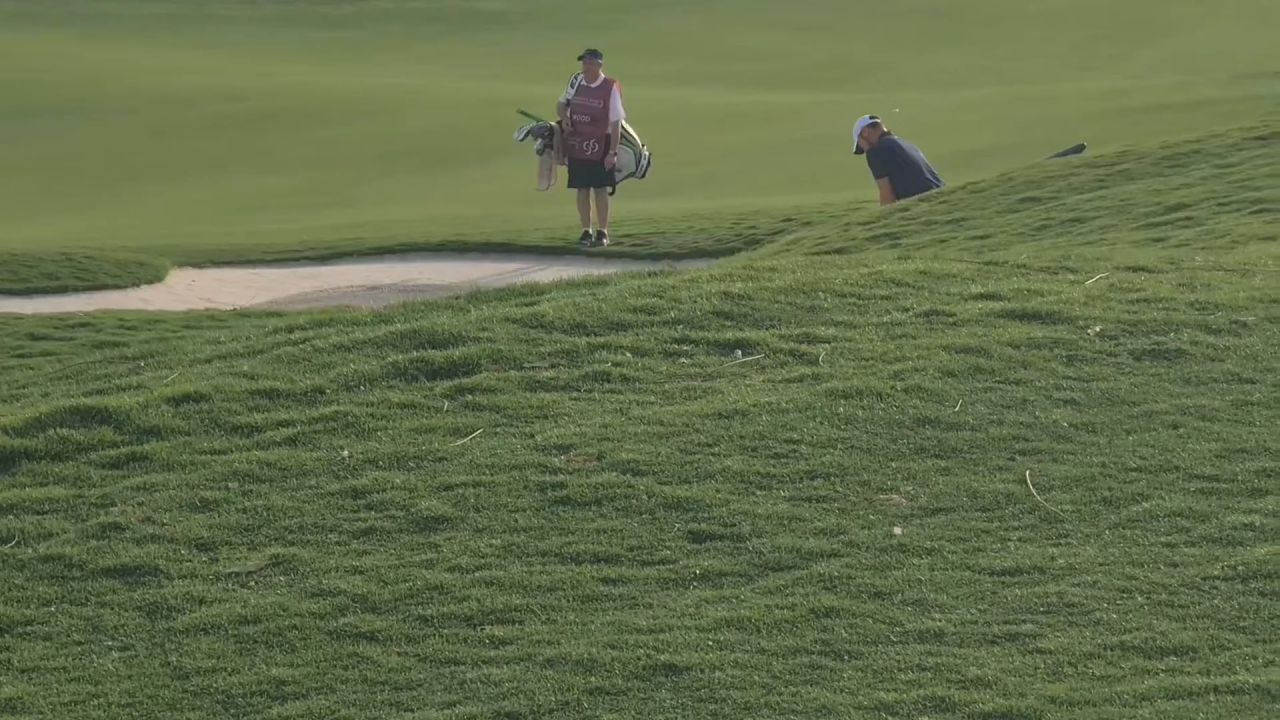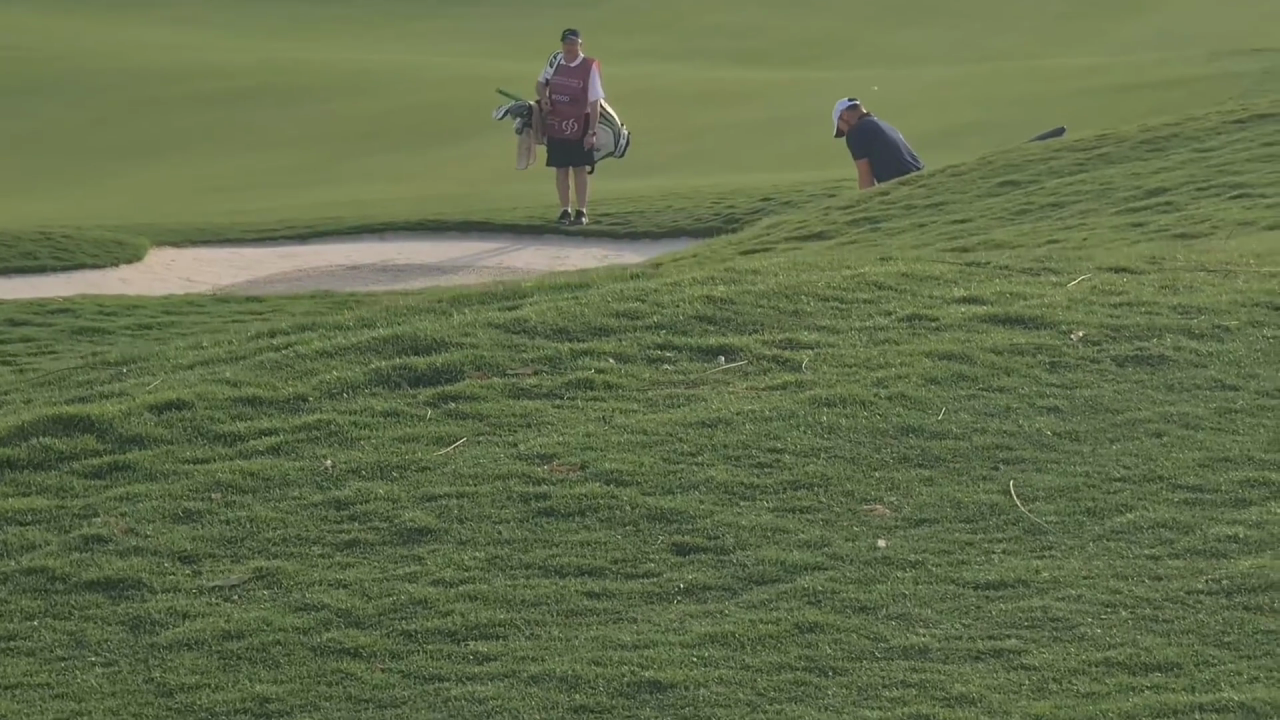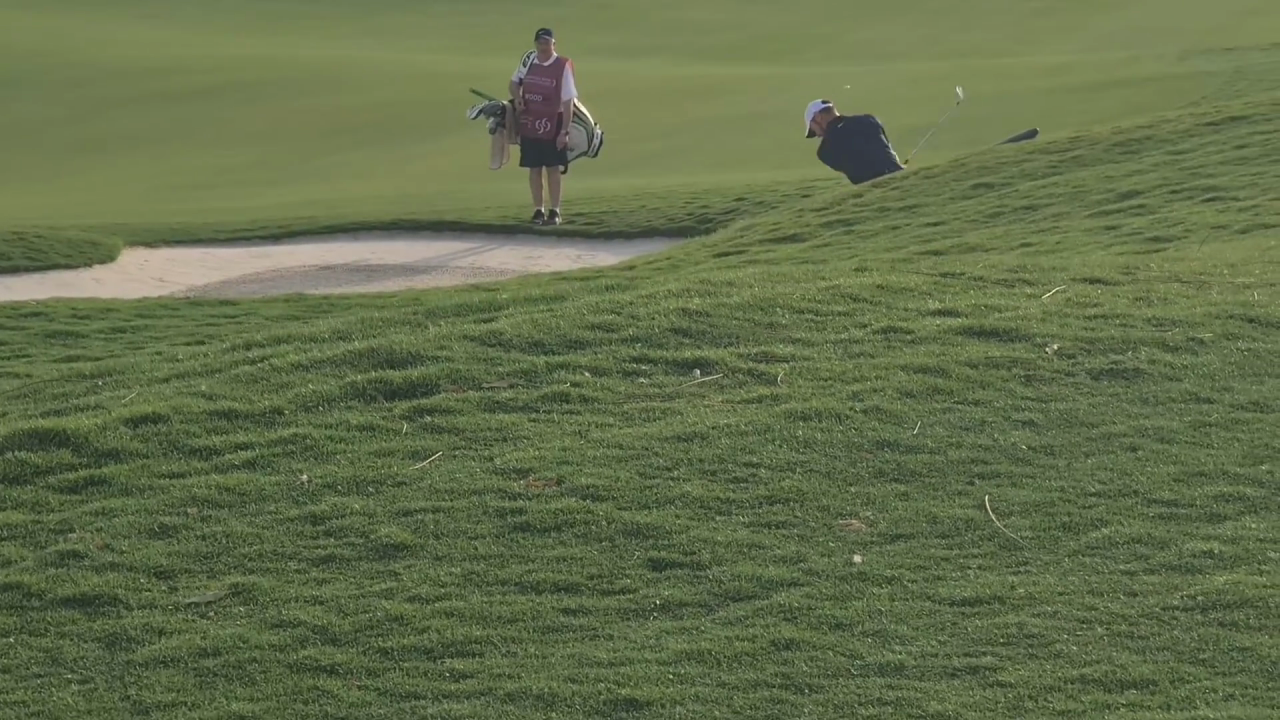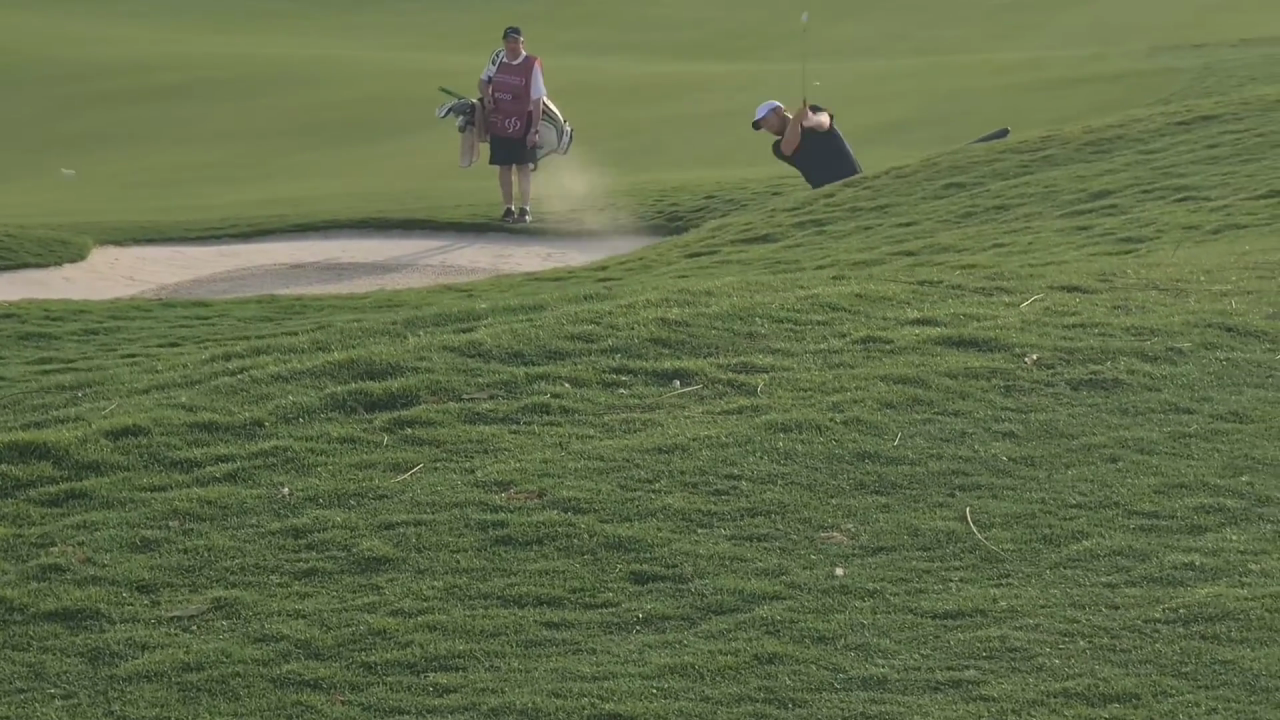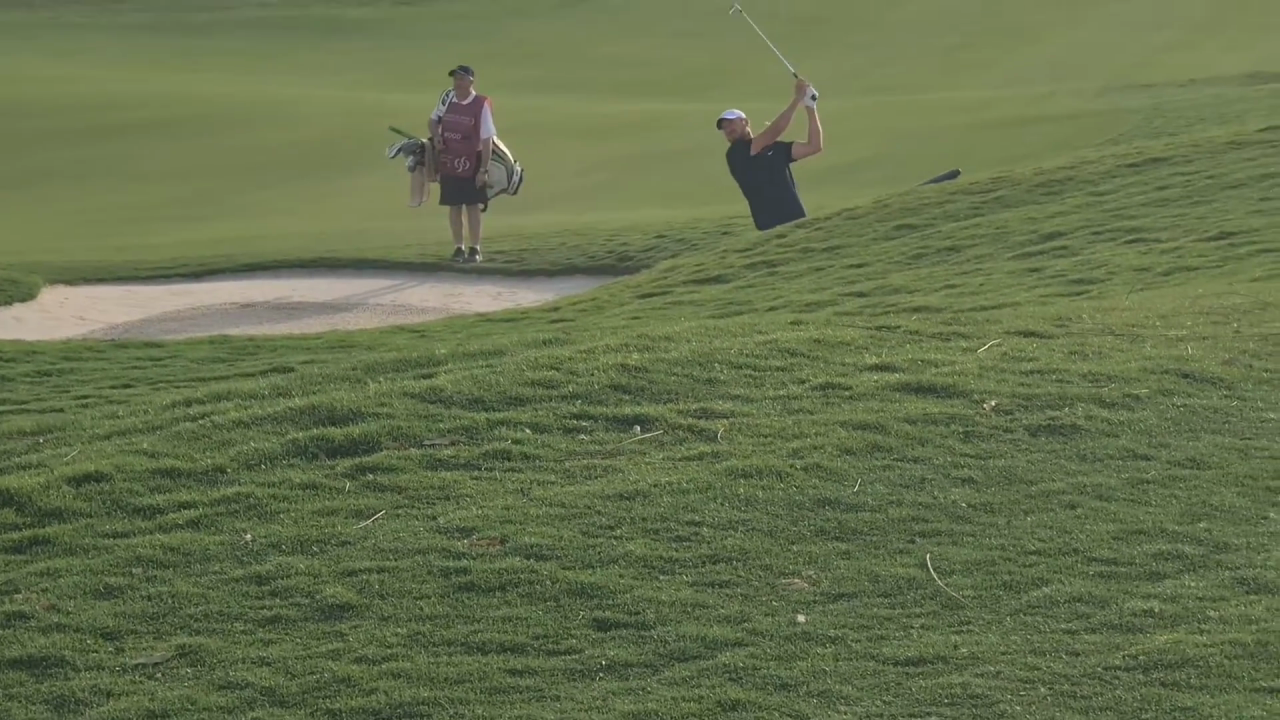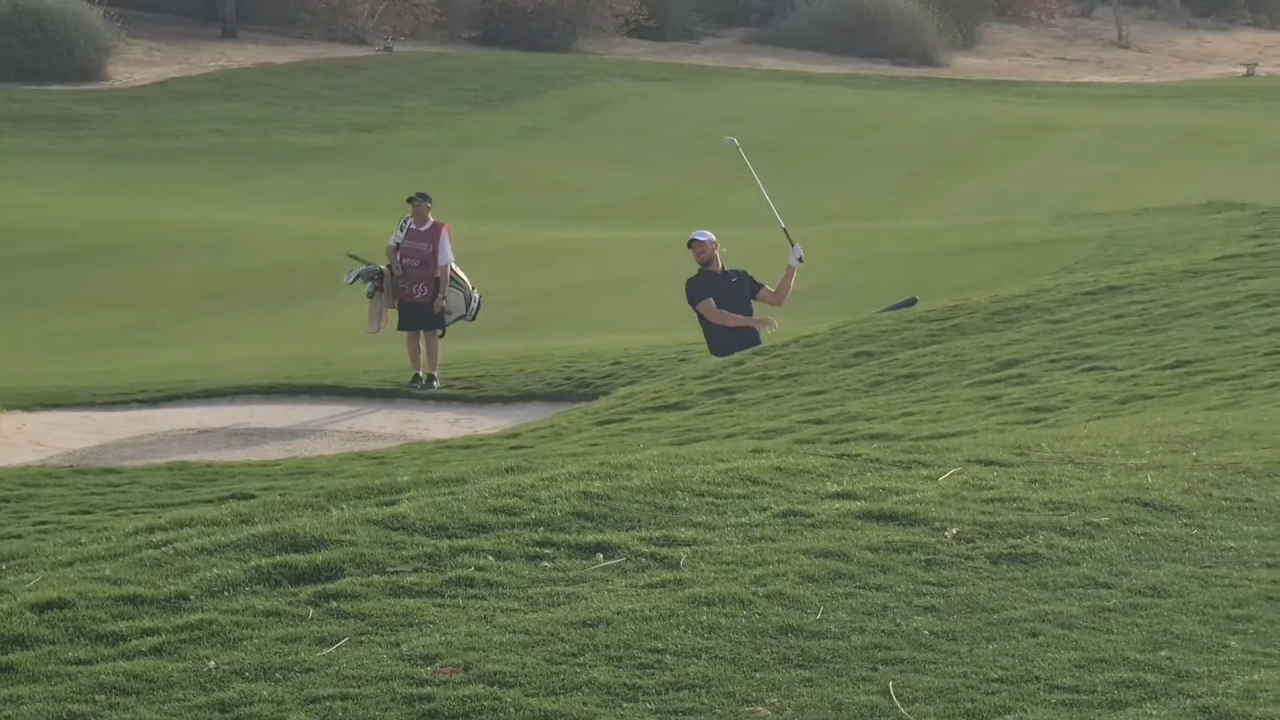
dt=0.7s
person 1, frame 1
left shoulder: (611, 87)
right shoulder: (576, 80)
left elbow: (616, 122)
right elbow: (562, 103)
left wrist: (613, 152)
right wrist: (564, 117)
left hip: (599, 146)
right hip: (576, 145)
left knee: (600, 190)
right knee: (582, 190)
left ankle: (603, 232)
right ankle: (586, 231)
person 1, frame 2
left shoulder: (590, 66)
right shoulder: (555, 60)
left elbow: (595, 101)
right elbow: (541, 83)
left wrist: (592, 131)
right wrist: (543, 97)
left hip: (578, 125)
right hip: (555, 124)
left knee: (579, 169)
right knee: (561, 169)
left ankle: (581, 211)
right ankle: (565, 210)
person 1, frame 3
left shoulder: (563, 65)
right shoulder: (528, 60)
left elbow: (568, 101)
right elbow: (514, 82)
left wrist: (564, 131)
right wrist: (517, 96)
left hip: (551, 124)
right hip: (528, 123)
left knee: (553, 169)
right knee: (534, 169)
left ankle: (555, 211)
right ankle: (538, 210)
person 1, frame 4
left shoulder: (532, 64)
right shoulder: (497, 58)
left elbow: (537, 99)
right elbow: (483, 80)
left wrist: (534, 129)
right wrist: (486, 96)
left hip: (521, 123)
right hip: (498, 122)
left knee: (523, 167)
right knee: (504, 167)
left ankle: (525, 209)
right ankle: (509, 208)
person 1, frame 5
left shoulder: (482, 104)
right shoulder: (447, 98)
left elbow: (487, 139)
right elbow: (434, 120)
left wrist: (483, 169)
right wrist: (436, 136)
left hip: (470, 163)
right hip: (448, 162)
left knee: (473, 206)
right knee: (454, 206)
left ankle: (475, 249)
right ankle: (459, 247)
person 1, frame 6
left shoulder: (439, 231)
right shoulder: (405, 224)
left elbow: (444, 265)
right elbow: (391, 246)
left wrist: (441, 295)
right wrist: (394, 263)
left hip: (428, 289)
right hip: (406, 288)
left knee: (430, 333)
right knee: (411, 332)
left ankle: (432, 375)
right ankle: (416, 374)
